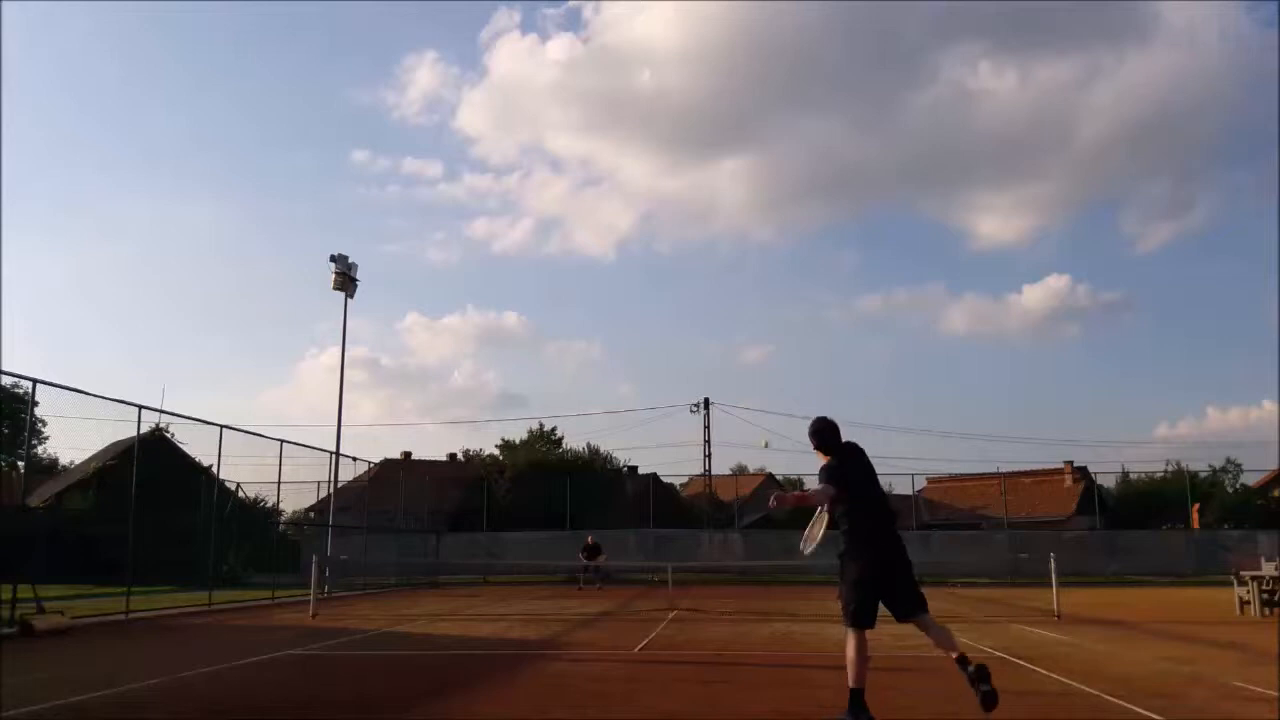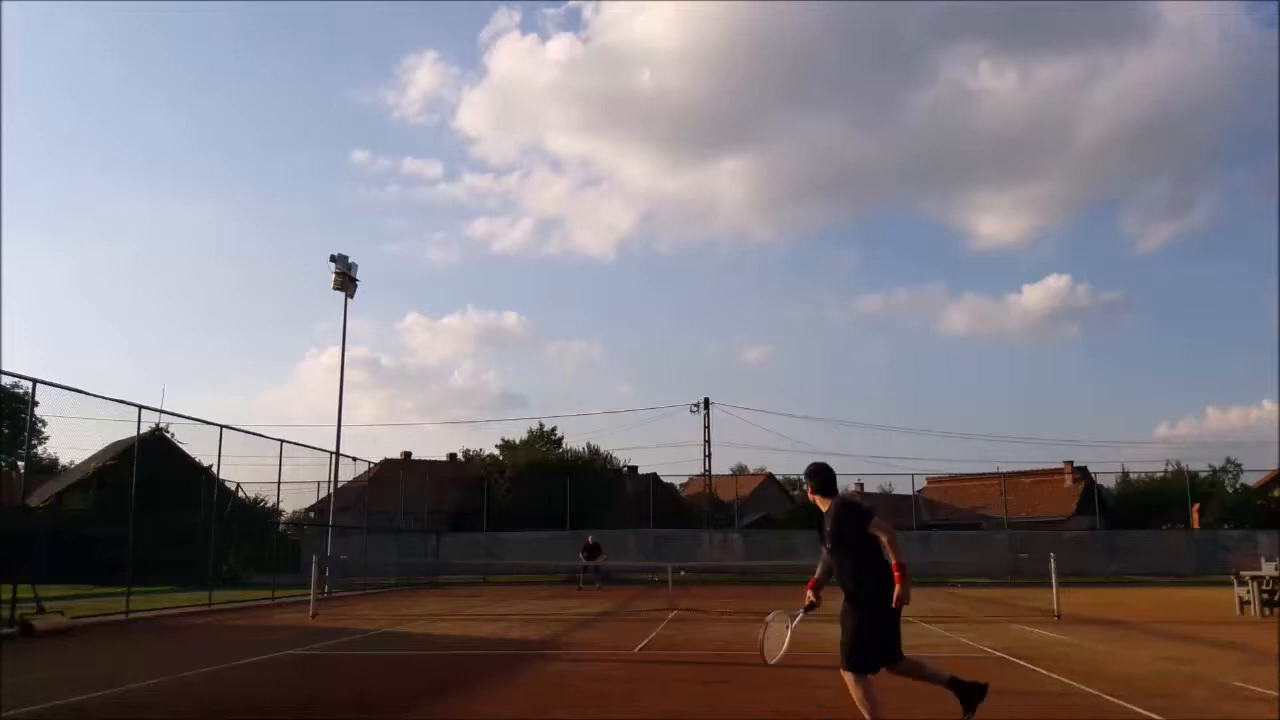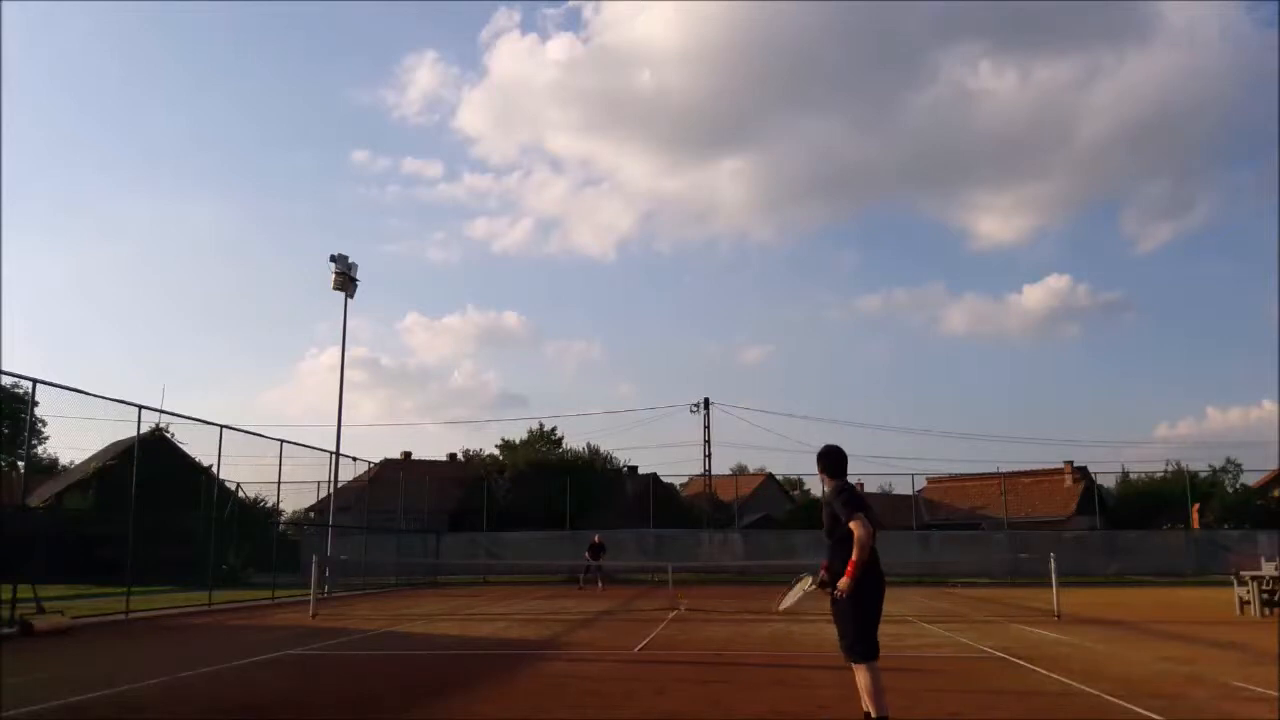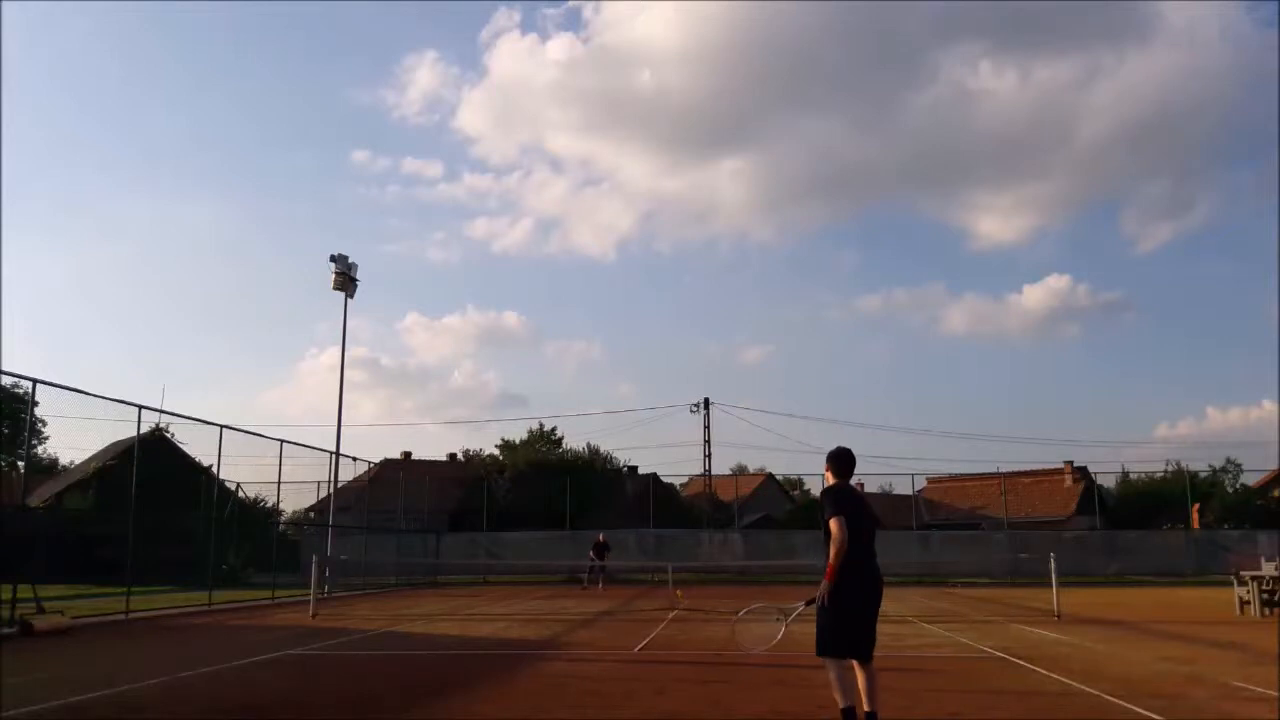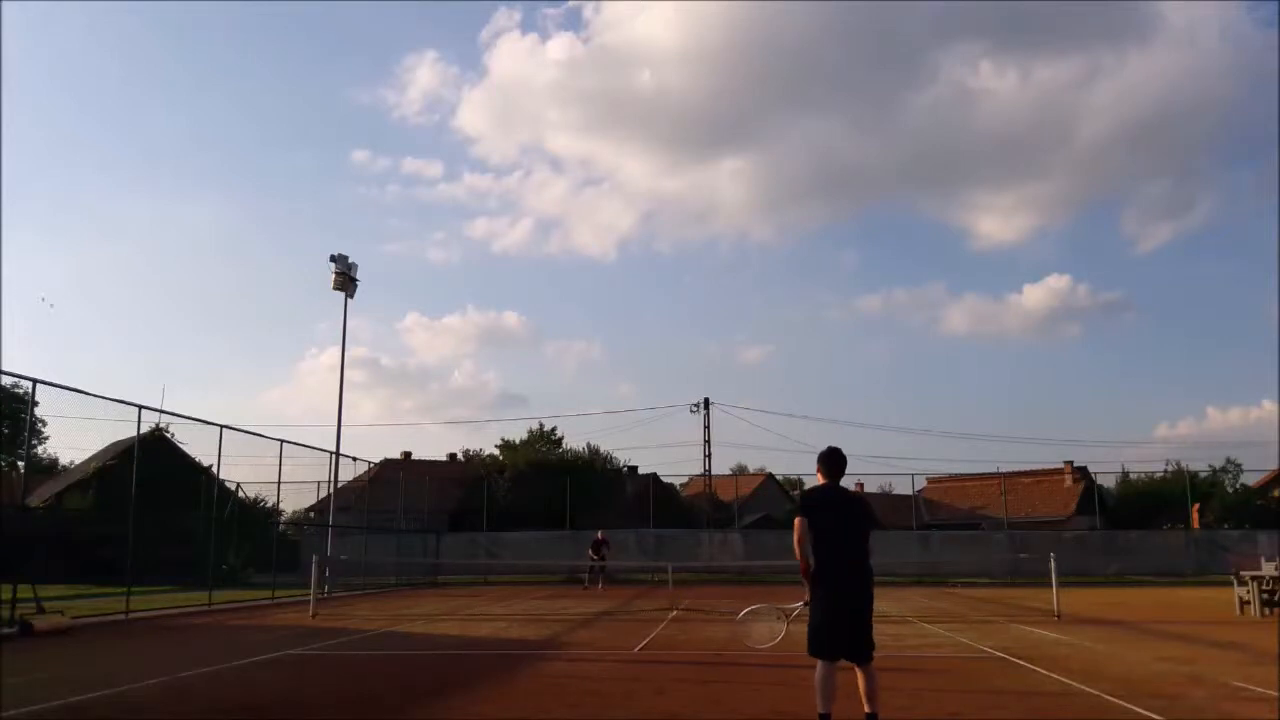
dt=0.3s
person 1, frame 1
left shoulder: (830, 469)
right shoulder: (851, 452)
left elbow: (826, 493)
left wrist: (794, 498)
left hip: (861, 556)
right hip: (887, 548)
left knee: (855, 631)
right knee: (919, 617)
right ankle: (972, 669)
person 1, frame 2
left shoulder: (843, 509)
right shoulder: (831, 516)
left elbow: (887, 533)
right elbow: (830, 557)
left wrist: (899, 578)
right wrist: (813, 586)
left hip: (868, 601)
right hip: (868, 598)
left knee: (852, 670)
right knee: (894, 662)
right ankle: (964, 688)
person 1, frame 3
left shoulder: (839, 494)
right shoulder: (843, 493)
left elbow: (864, 533)
left wrist: (850, 574)
right wrist: (828, 568)
left hip: (856, 587)
right hip: (864, 584)
left knee: (862, 659)
right knee: (862, 658)
person 1, frame 4
left shoulder: (831, 494)
right shoulder: (860, 499)
left elbow: (839, 537)
left wrist: (828, 578)
left hip: (844, 585)
right hip: (870, 582)
left knee: (833, 656)
right knee: (863, 657)
person 1, frame 5
left shoulder: (809, 497)
right shoulder: (859, 501)
left elbow: (800, 536)
right elbow: (865, 545)
left wrist: (808, 575)
left hip: (828, 585)
right hip: (861, 584)
left knee: (825, 660)
right knee: (863, 659)
